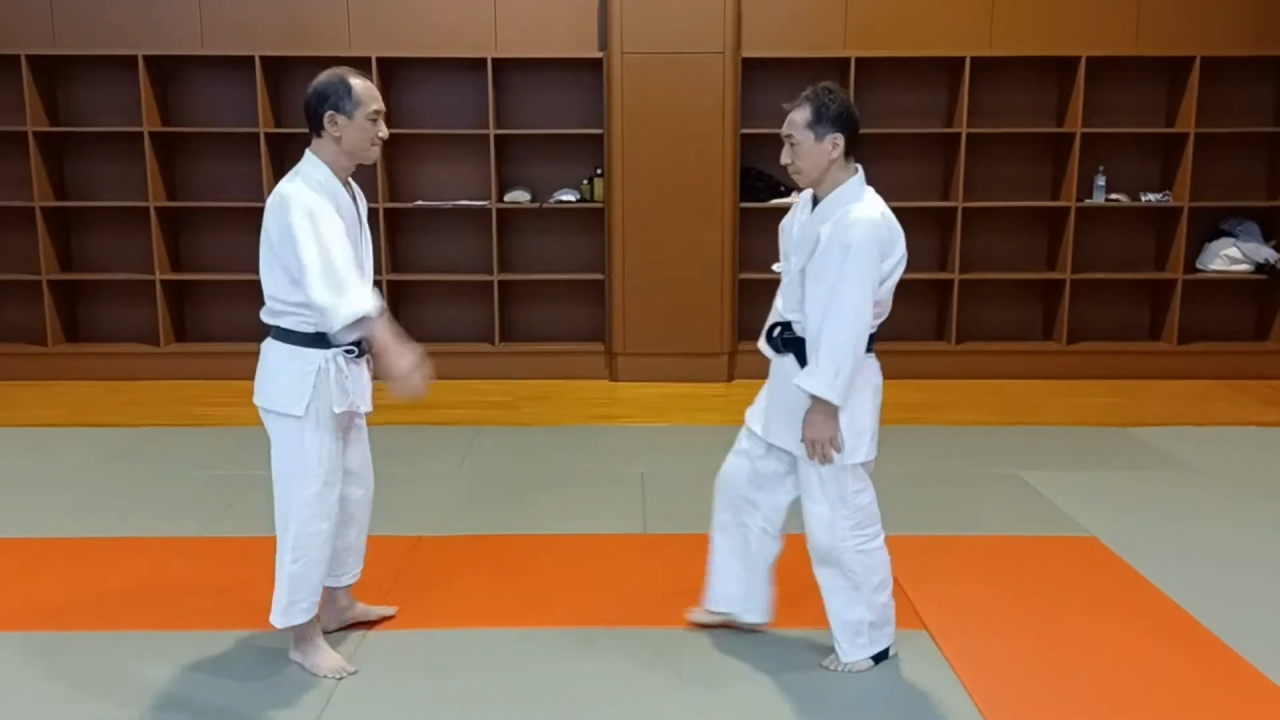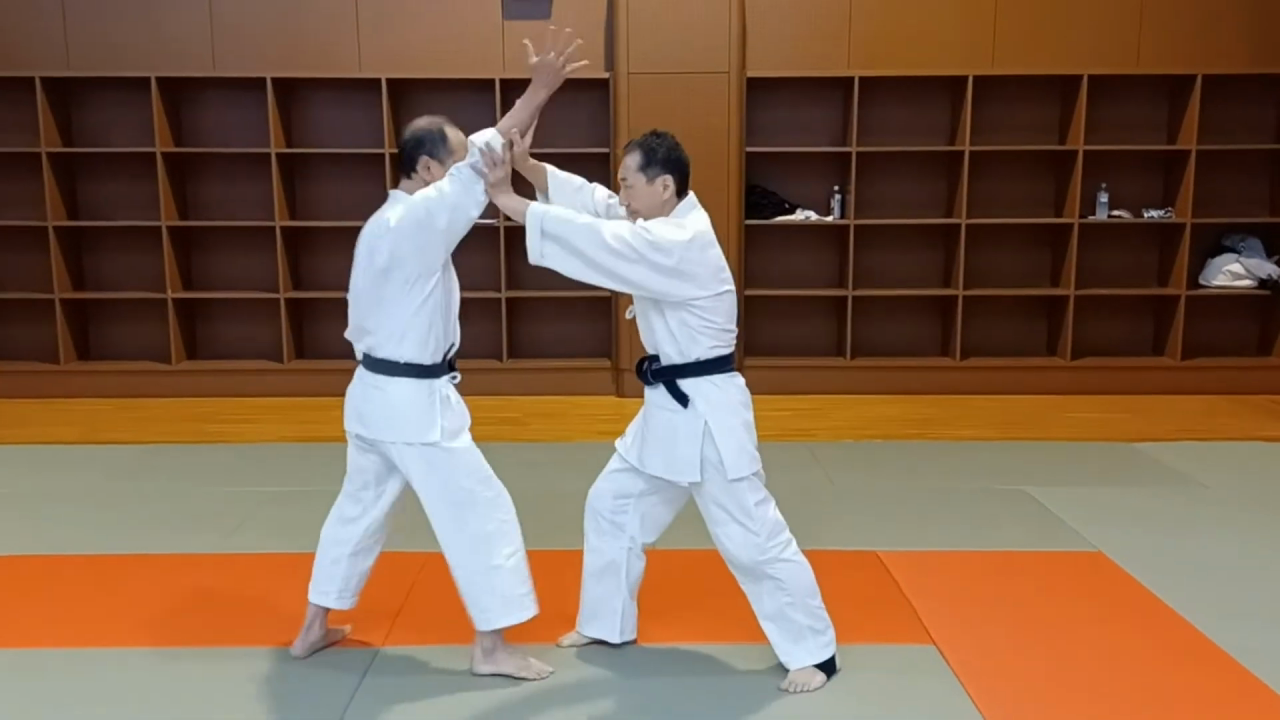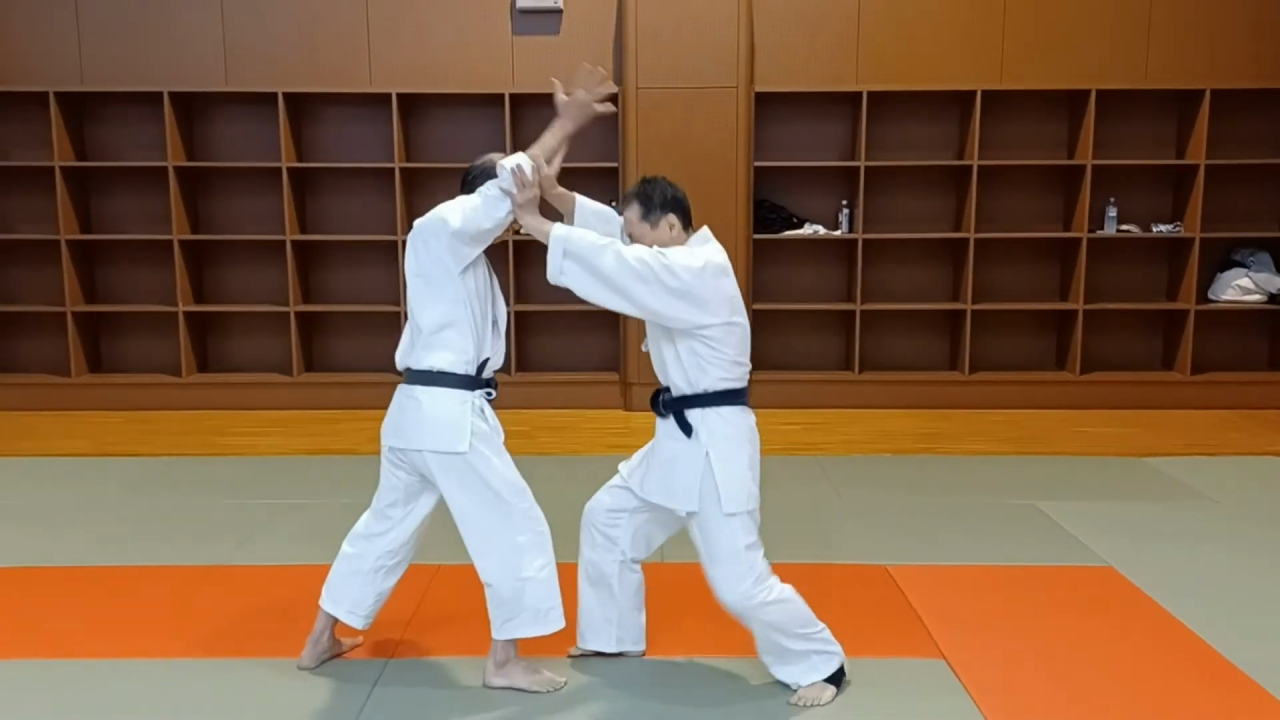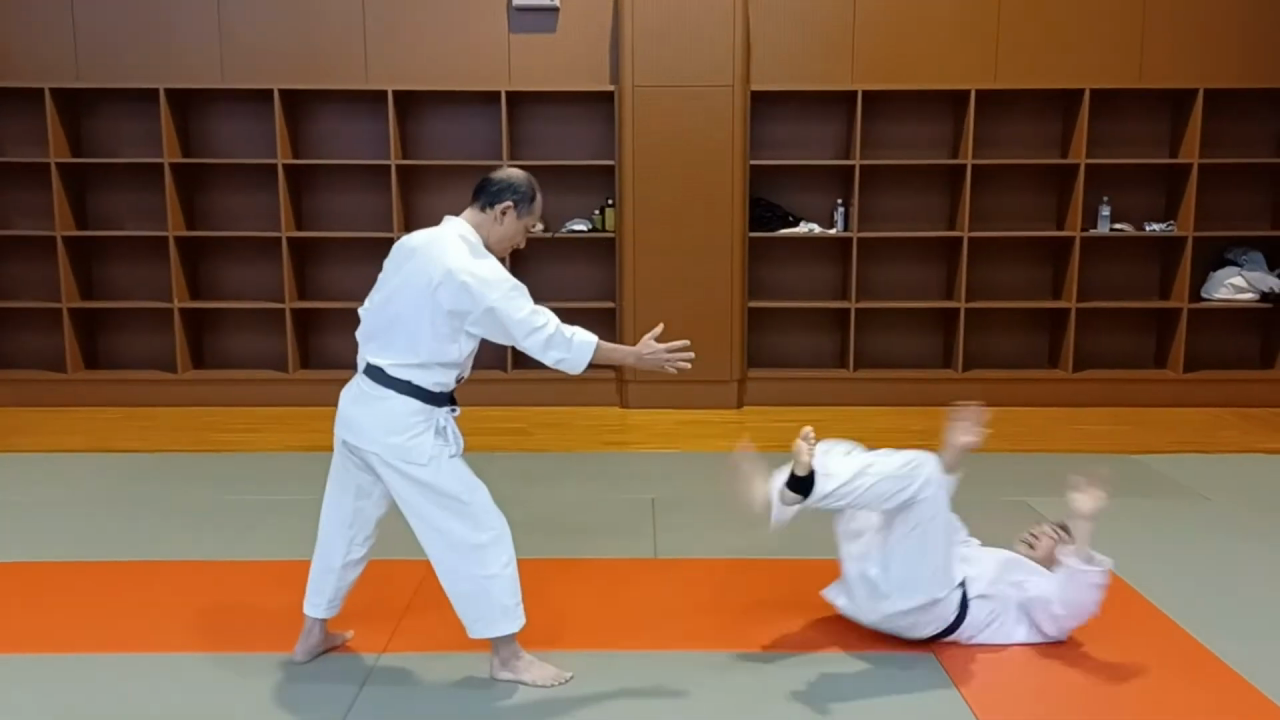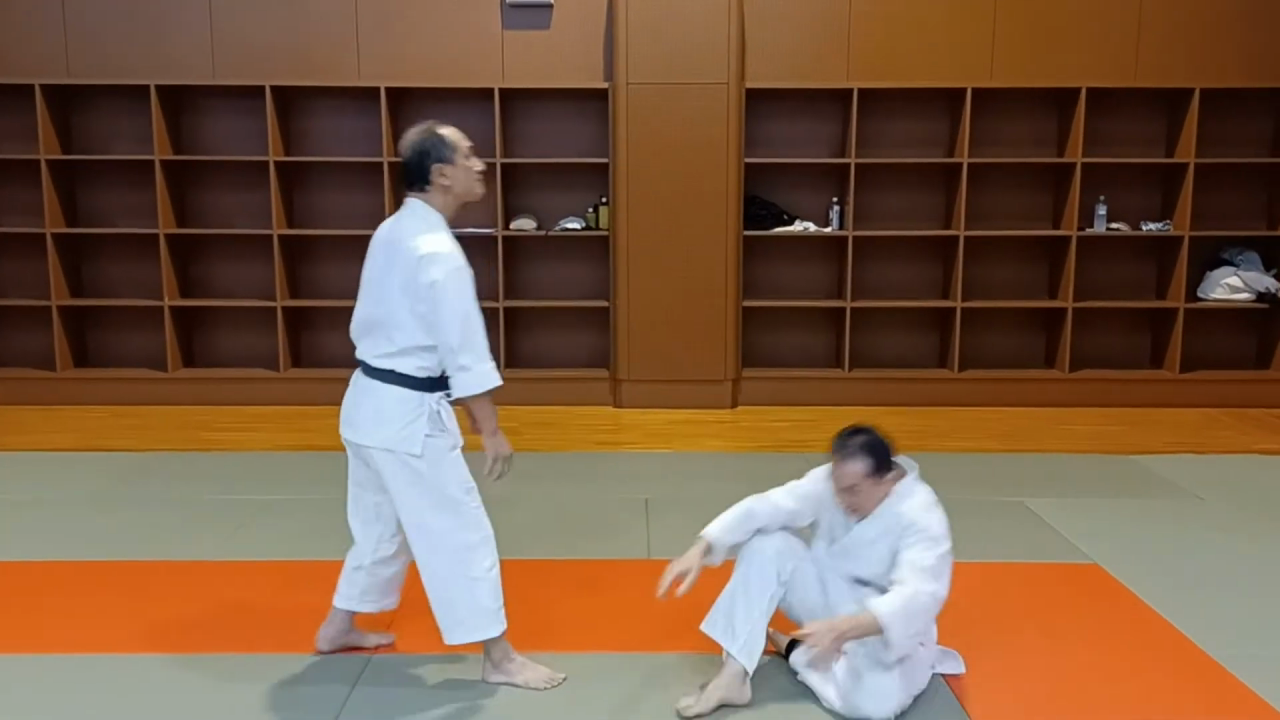
dt=1s
person 1, frame 1
left shoulder: (345, 191)
right shoulder: (300, 199)
right elbow: (333, 288)
left wrist: (393, 340)
right wrist: (390, 350)
left hip: (336, 366)
right hip: (302, 373)
left knee: (352, 487)
right knee: (310, 504)
left ankle: (335, 601)
right ankle: (302, 632)
person 1, frame 2
left shoulder: (382, 225)
right shoulder: (417, 220)
right elbow: (479, 171)
right wrist: (539, 90)
left hip: (373, 391)
right hip: (415, 403)
left knee: (358, 509)
right knee: (481, 512)
left ankle: (313, 628)
right ankle: (491, 645)
person 1, frame 3
left shoulder: (461, 251)
right shoulder: (438, 229)
right elbow: (506, 189)
right wrist: (566, 123)
left hip: (416, 410)
right hip: (449, 416)
left knee: (387, 522)
right knee: (515, 530)
left ankle: (321, 638)
right ankle: (504, 660)
person 1, frame 4
left shoulder: (414, 244)
right shoulder: (476, 274)
left elbow: (372, 316)
right elbow: (549, 338)
right wrist: (636, 356)
left hip: (361, 404)
right hip: (409, 424)
left knee: (347, 522)
right knee: (478, 533)
left ankle: (313, 633)
right ankle: (507, 655)
person 1, frame 5
left shoulder: (394, 232)
right shoulder: (435, 251)
right elbow: (465, 349)
left wrist: (465, 408)
right wrist: (494, 431)
left hip: (369, 401)
right hip: (407, 413)
left knee: (380, 525)
right knee: (461, 532)
left ankle: (341, 624)
right ankle: (498, 656)
person 2, frame 1
left shoulder: (864, 222)
right shoulder: (807, 206)
left elbow: (846, 321)
left wrist: (824, 407)
right wrist: (777, 357)
left hip: (835, 386)
right hip: (793, 375)
left knee: (840, 524)
right knee: (743, 486)
left ankle: (868, 640)
right ankle: (737, 602)
person 2, frame 2
left shoulder: (680, 243)
right shoulder: (662, 226)
left elbow: (594, 241)
right elbow: (589, 203)
left wrist: (509, 202)
right wrist: (527, 168)
left hip: (707, 408)
right hip: (668, 405)
left knee: (754, 538)
right knee: (611, 507)
left ankle: (814, 651)
right ankle: (607, 623)
person 2, frame 3
left shoulder: (697, 272)
right shoulder: (681, 261)
left elbow: (615, 265)
right elbow: (608, 231)
left wrist: (535, 223)
right wrist: (554, 195)
left hip: (714, 440)
right hip: (679, 436)
left knee: (738, 580)
right knee: (607, 521)
left ankle: (821, 664)
right ankle: (614, 637)
person 2, frame 4
left shoulder: (1040, 589)
right shoulder: (986, 555)
left elbow: (1075, 599)
right elbow: (926, 512)
left wrist: (1082, 527)
right wrist: (953, 452)
left hip: (923, 601)
right hip: (880, 581)
left knee: (920, 471)
right knee: (845, 458)
left ankle: (803, 486)
right ankle: (775, 495)
person 2, frame 5
left shoulder: (921, 519)
right shoulder: (833, 484)
left elbow: (919, 598)
right elbow: (765, 508)
left wrist: (845, 629)
right wrist: (700, 549)
left hip: (884, 633)
right hip: (831, 604)
right knee: (768, 548)
left ankle: (797, 653)
right ankle: (733, 677)
